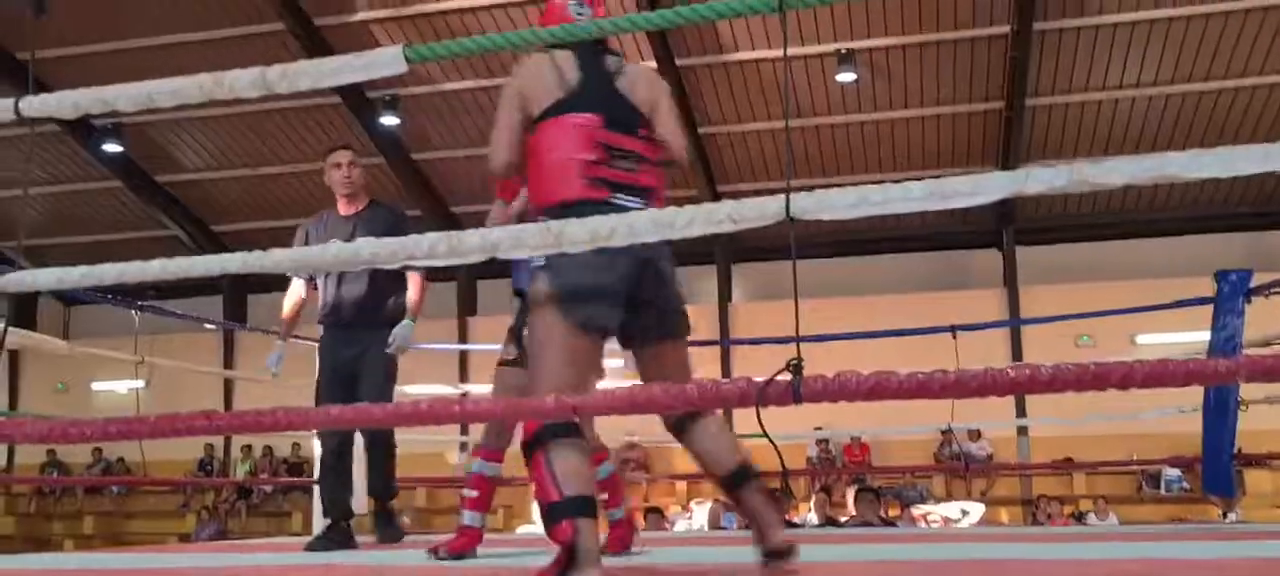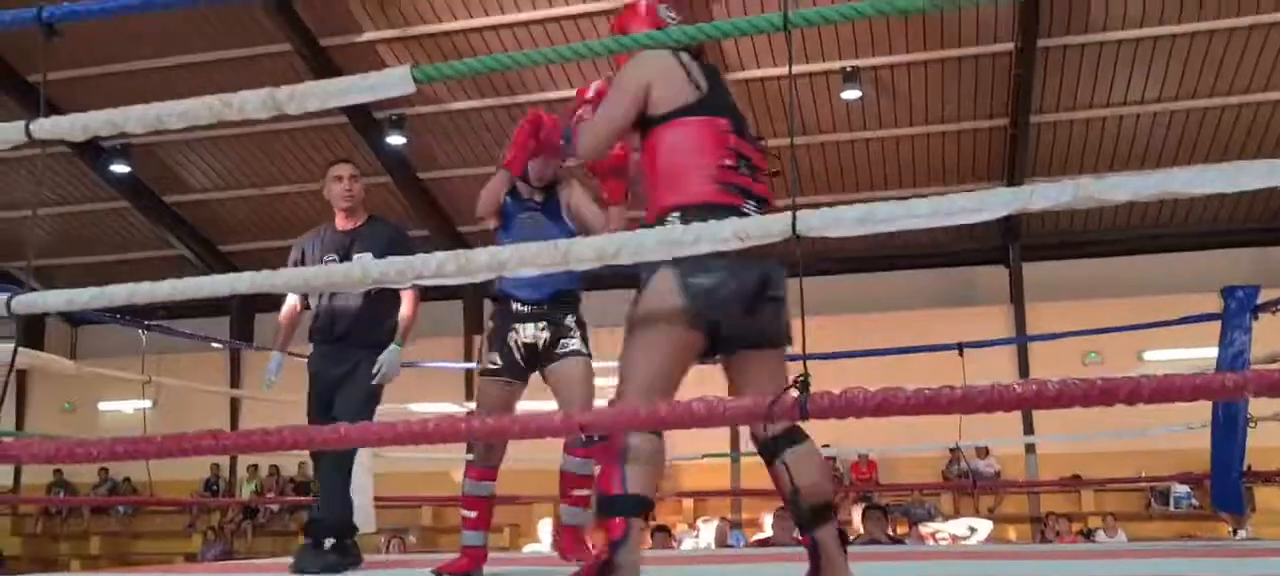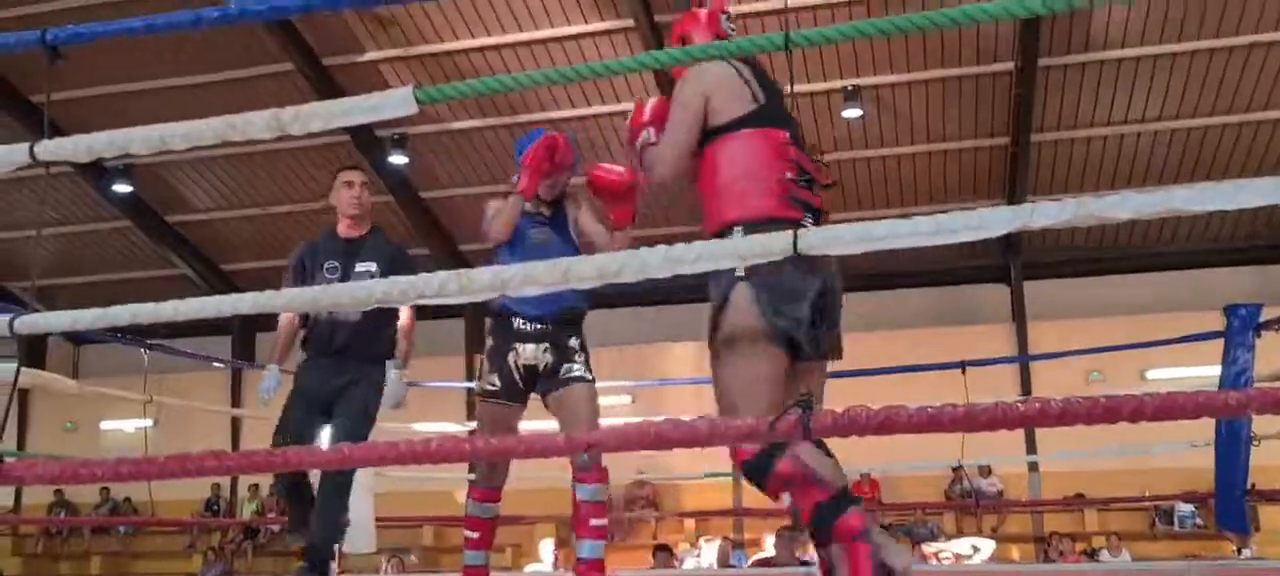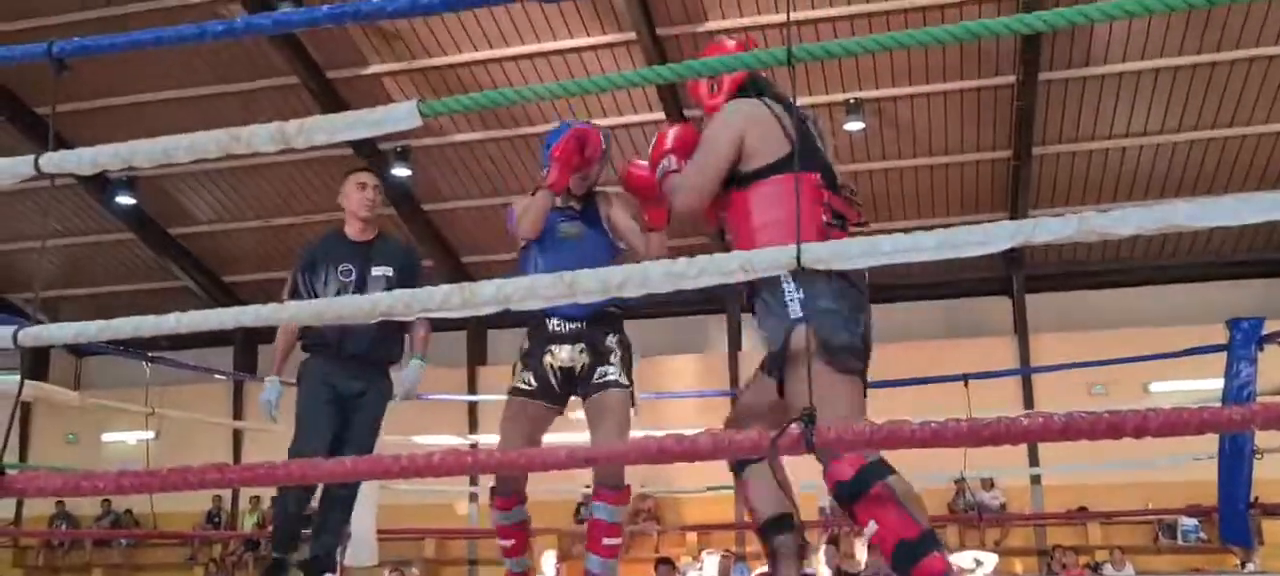
dt=0.2s
person 1, frame 1
left shoulder: (535, 69)
right shoulder: (638, 78)
left elbow: (500, 163)
right elbow: (675, 153)
right hip: (643, 238)
left knee: (551, 412)
right knee: (683, 402)
right ankle: (770, 527)
person 1, frame 2
left shoulder: (646, 66)
right shoulder: (711, 81)
left elbow: (591, 151)
left wrist: (586, 118)
right hip: (754, 252)
left knee: (635, 407)
right knee: (771, 422)
person 1, frame 3
left shoulder: (704, 75)
right shoulder: (764, 89)
left elbow: (663, 173)
left wrist: (646, 137)
left hip: (758, 255)
right hip: (809, 259)
right knee: (793, 435)
person 1, frame 4
left shoulder: (738, 113)
right shoulder: (787, 126)
left elbow: (688, 201)
left wrist: (668, 165)
left hip: (803, 291)
right hip: (830, 291)
left knee: (842, 455)
right knee: (743, 434)
person 2, frame 1
right shoulder: (529, 202)
right elbow: (495, 233)
right wrist: (509, 190)
right hip: (531, 318)
left knee: (575, 427)
right knee: (496, 428)
left ankle: (620, 524)
right ankle: (469, 533)
person 2, frame 2
left shoulder: (568, 192)
right shoulder: (505, 194)
left elbow: (608, 234)
right elbow: (483, 209)
right wrist: (515, 160)
left hip: (560, 321)
right hip: (510, 321)
right knee: (487, 439)
left ankle: (572, 532)
person 2, frame 3
left shoulder: (575, 207)
right shoulder: (501, 208)
left elbow: (617, 257)
right elbow: (496, 232)
left wrist: (623, 210)
right wrist: (529, 184)
left hip: (564, 339)
right hip: (511, 338)
left knee: (587, 453)
right knee: (489, 462)
person 2, frame 4
left shoulder: (607, 205)
right shoulder: (531, 205)
left elbow: (653, 259)
right elbow: (525, 230)
left wrist: (655, 206)
right wrist: (559, 178)
left hip: (601, 340)
right hip: (546, 340)
left knee: (610, 466)
right knee: (507, 471)
person 3, frame 1
left shoulder: (390, 220)
right shoulder: (312, 229)
left elbow: (415, 275)
right elbow: (299, 288)
left wrist: (409, 321)
right wrist: (281, 340)
left hip: (377, 338)
right hip: (334, 340)
right knee: (332, 435)
left ankle: (383, 505)
right ankle: (338, 524)
person 3, frame 2
left shoulder: (389, 237)
right shoulder: (309, 244)
left elbow: (409, 296)
right elbow: (294, 302)
left wrist: (397, 346)
right wrist: (278, 352)
left hip: (367, 356)
right hip: (324, 356)
right knee: (323, 450)
left ankle: (319, 537)
right ankle: (342, 540)
person 3, frame 3
left shoulder: (391, 251)
right shoulder: (310, 252)
left elbow: (405, 316)
right elbow: (292, 314)
left wrist: (397, 370)
right wrist: (274, 366)
left hip: (364, 372)
right hip: (316, 367)
right knee: (285, 450)
right ankle: (307, 524)
person 3, frame 4
left shoulder: (401, 256)
right shoulder: (318, 252)
left elbow: (417, 316)
right elbow: (292, 317)
left wrist: (416, 362)
right wrist: (274, 376)
left hip: (372, 378)
right hip: (322, 369)
right knee: (305, 458)
